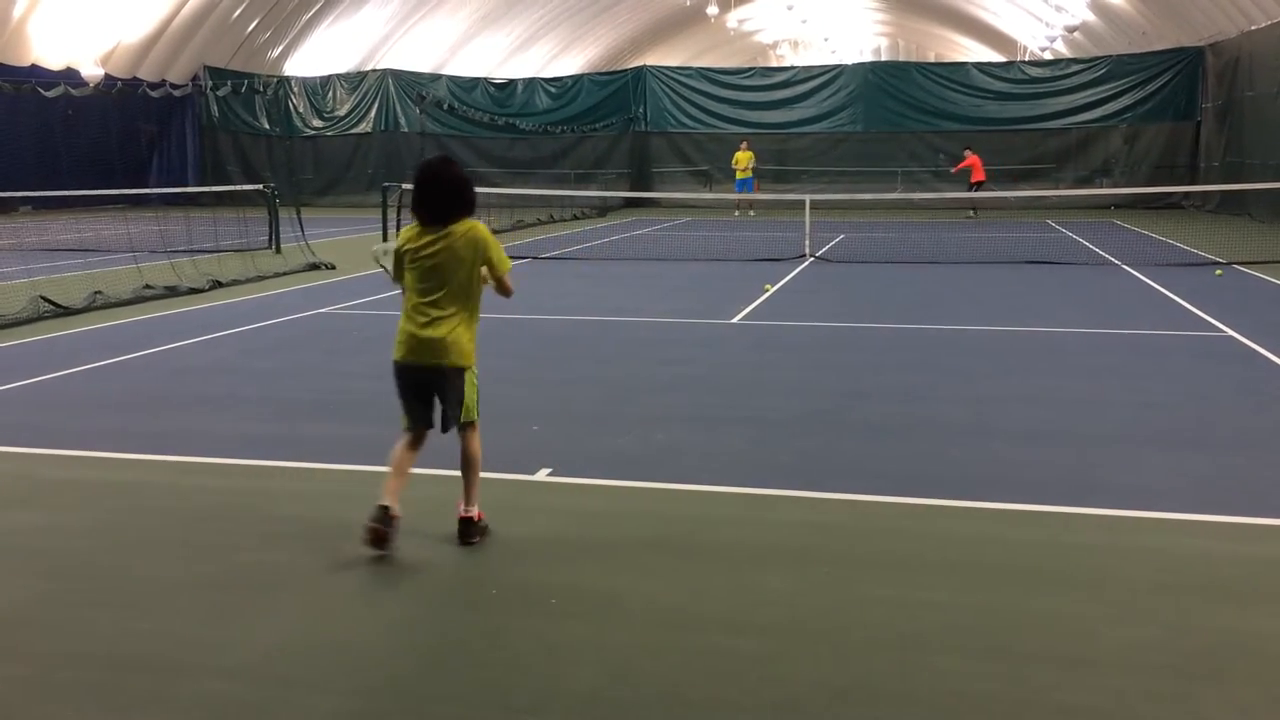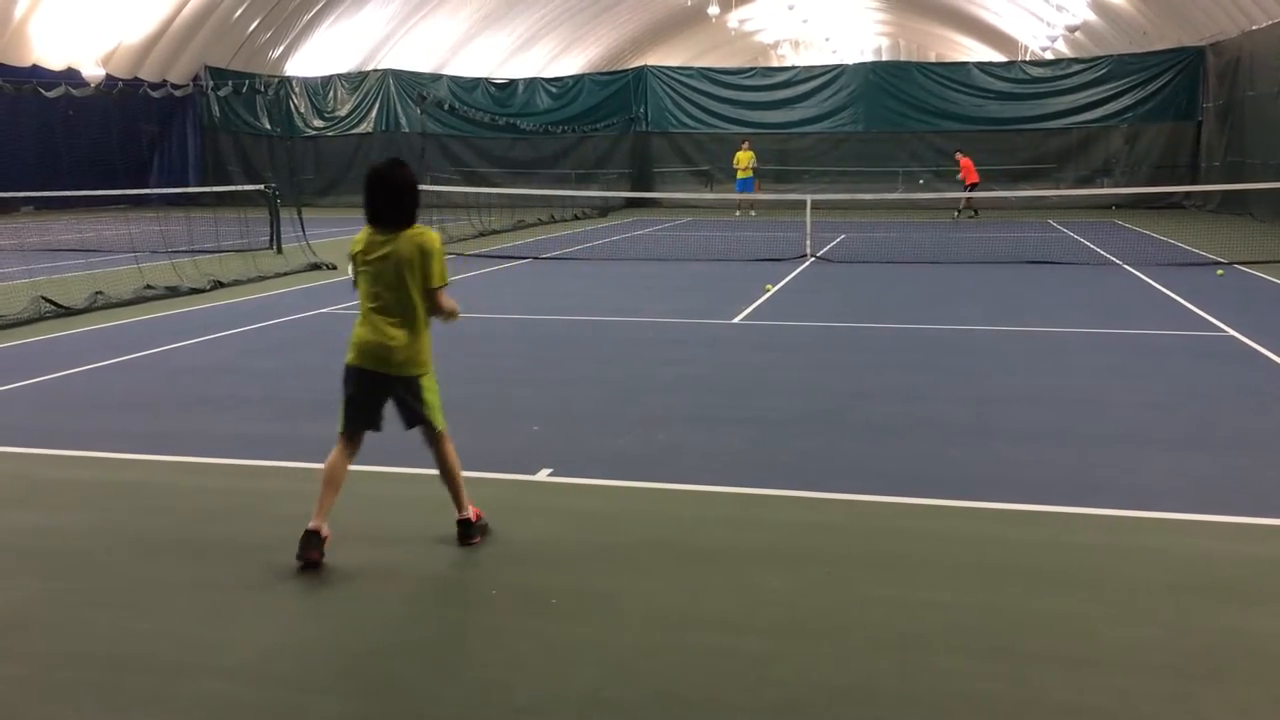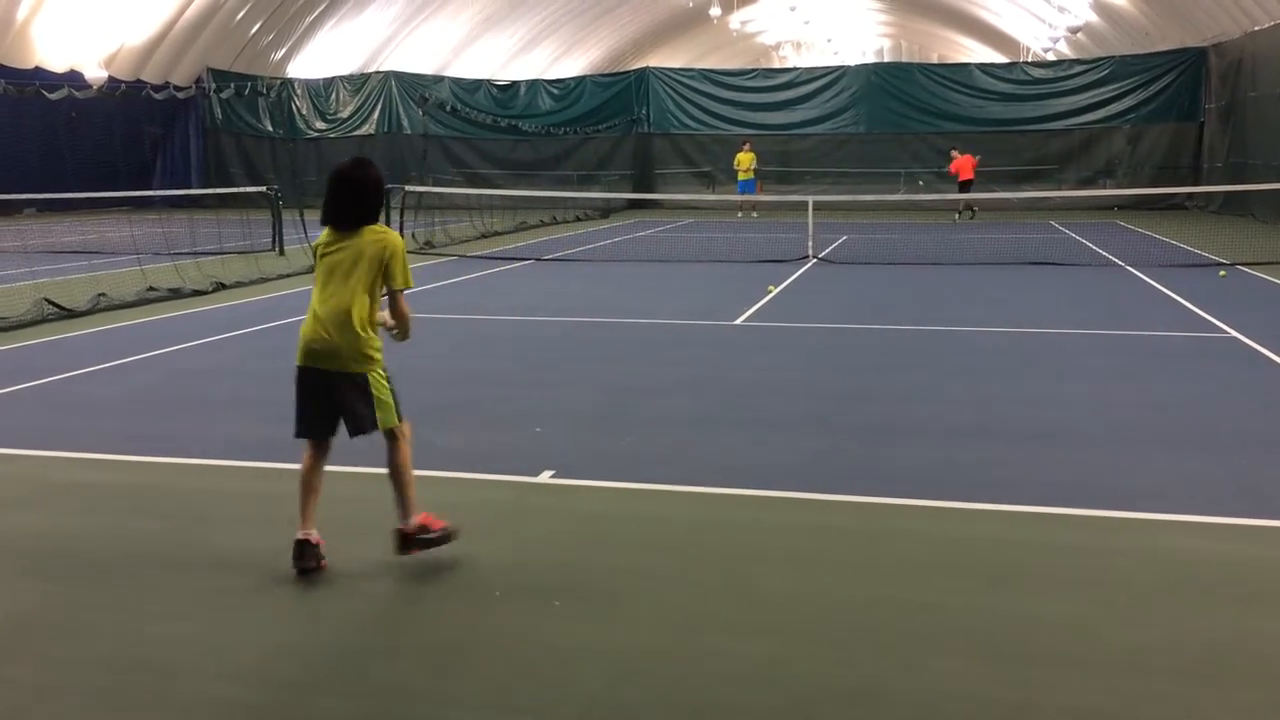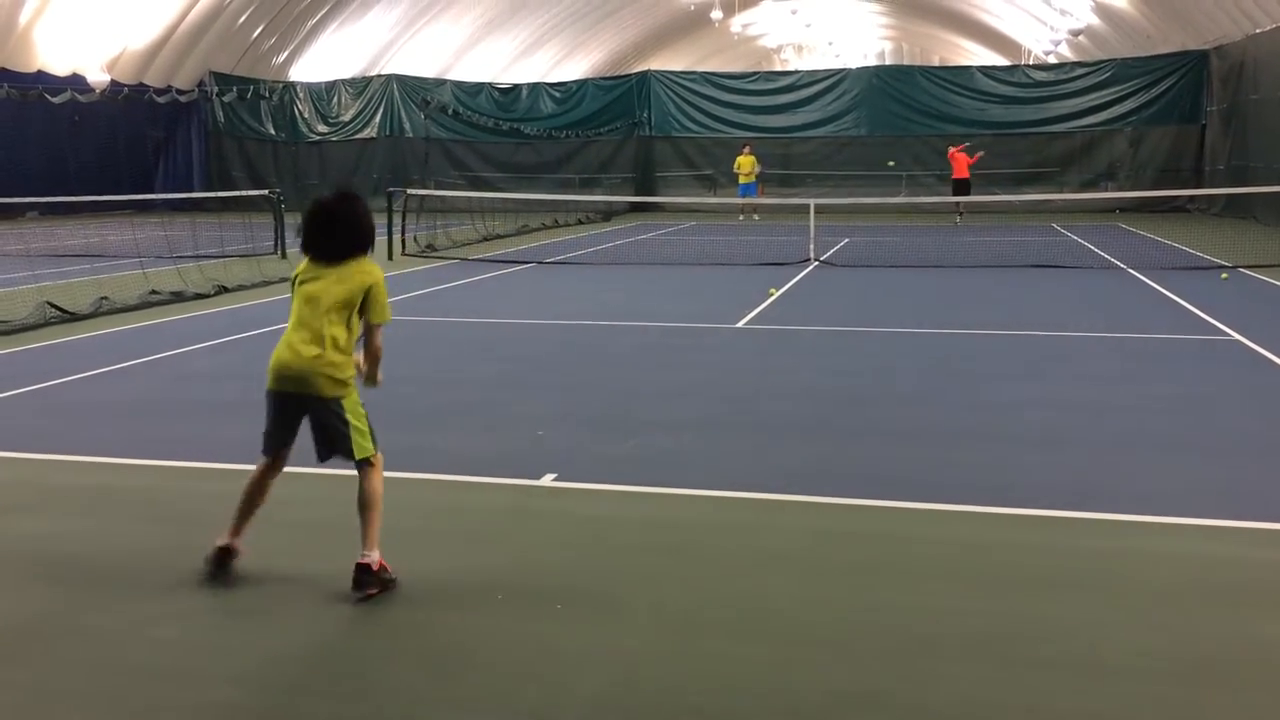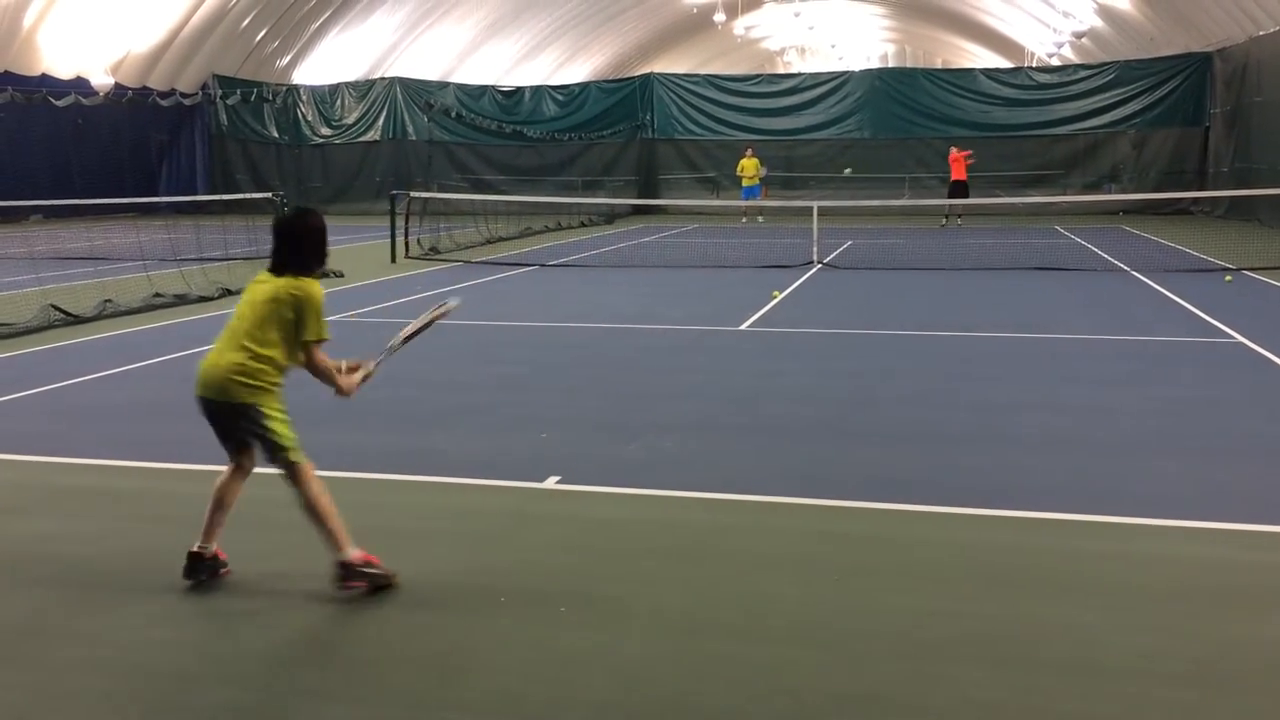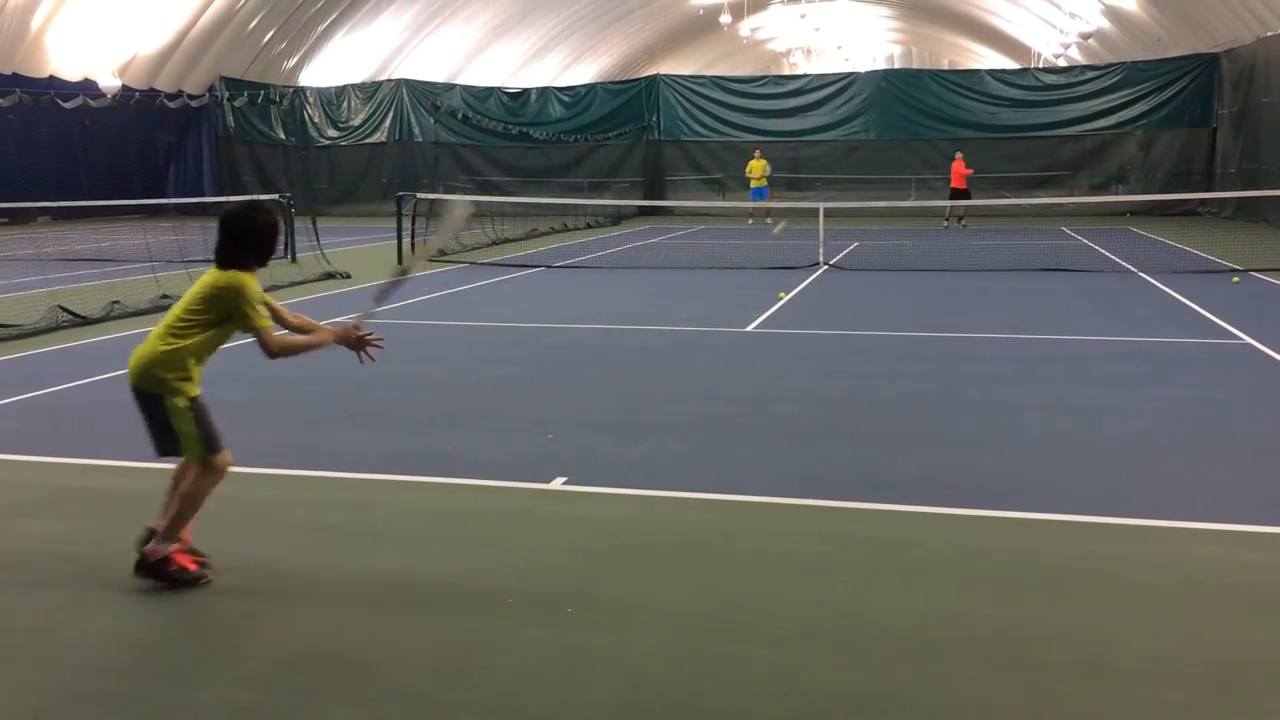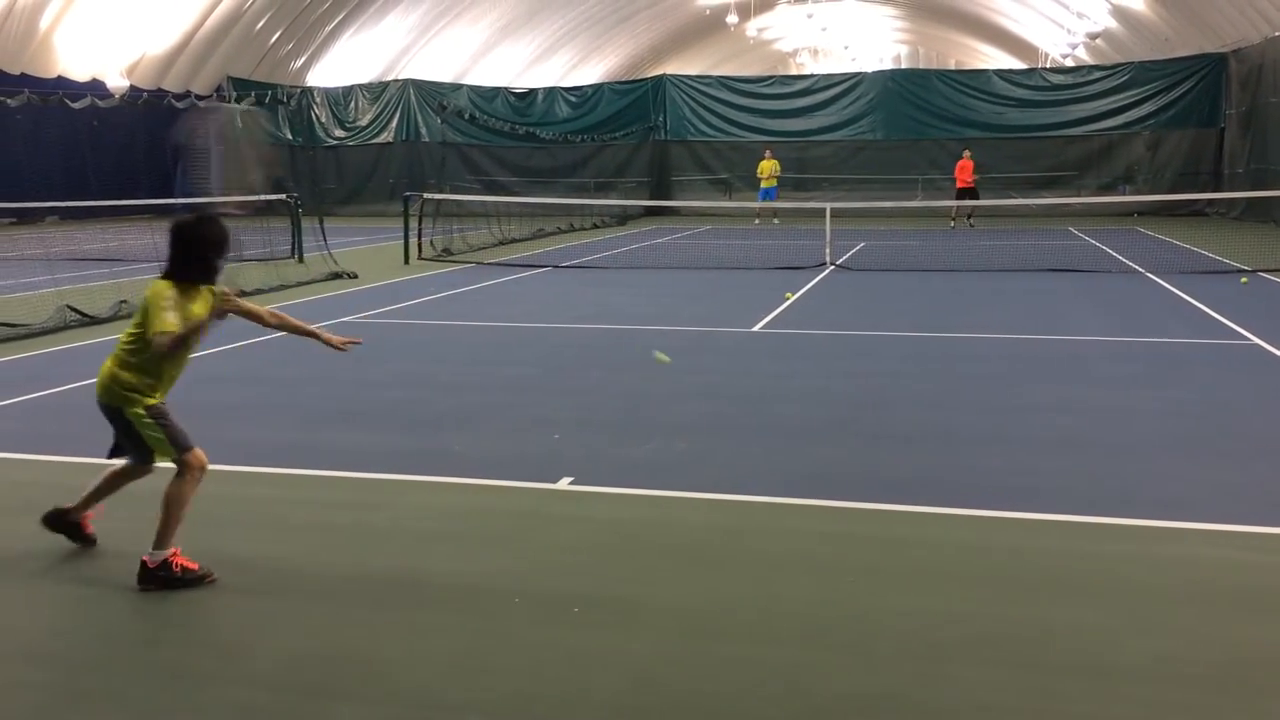
dt=0.2s
person 1, frame 1
left shoulder: (408, 238)
right shoulder: (477, 234)
right elbow: (506, 289)
right wrist: (482, 276)
left hip: (410, 350)
right hip: (453, 351)
left knee: (413, 435)
right knee: (468, 430)
left ankle: (387, 510)
right ankle: (469, 516)
person 1, frame 2
left shoulder: (361, 243)
right shoulder: (425, 241)
right elbow: (441, 307)
right wrist: (451, 310)
left hip: (363, 354)
right hip: (404, 360)
left knee: (348, 443)
right knee: (438, 437)
left ankle: (314, 531)
right ankle: (467, 517)
person 1, frame 3
left shoulder: (325, 241)
right shoulder: (387, 240)
right elbow: (401, 311)
right wrist: (400, 328)
left hip: (312, 351)
right hip: (355, 355)
left knee: (317, 447)
right knee: (396, 434)
left ankle: (306, 540)
right ankle: (411, 524)
person 1, frame 4
left shoulder: (304, 271)
right shoulder: (370, 276)
right elbow: (373, 345)
right wrist: (373, 373)
left hip: (284, 374)
right hip: (327, 382)
left knee: (272, 461)
right knee: (371, 465)
left ankle: (226, 545)
right ankle: (370, 565)
person 1, frame 5
left shoulder: (265, 282)
right shoulder: (307, 292)
right elbow: (312, 361)
left wrist: (336, 367)
right wrist: (344, 383)
left hip: (211, 381)
right hip: (246, 388)
left knee: (242, 463)
right knee: (301, 471)
left ankle: (203, 552)
right ankle: (351, 559)
person 1, frame 6
left shoulder: (236, 278)
right shoulder: (237, 283)
left elbow: (286, 319)
right elbow: (274, 346)
left wrist: (346, 334)
right wrist: (332, 337)
left hip: (154, 371)
right hip: (164, 376)
left knee: (199, 453)
right knee: (216, 462)
left ankle: (163, 532)
right ankle: (161, 552)
person 1, frame 7
left shoulder: (210, 292)
right shoulder: (165, 294)
left elbow: (266, 316)
right elbow: (165, 350)
left wrist: (320, 335)
right wrist: (205, 320)
left hip: (139, 391)
right hip: (129, 392)
left knee: (141, 463)
right knee: (193, 463)
left ankle: (70, 514)
right ankle: (160, 561)
